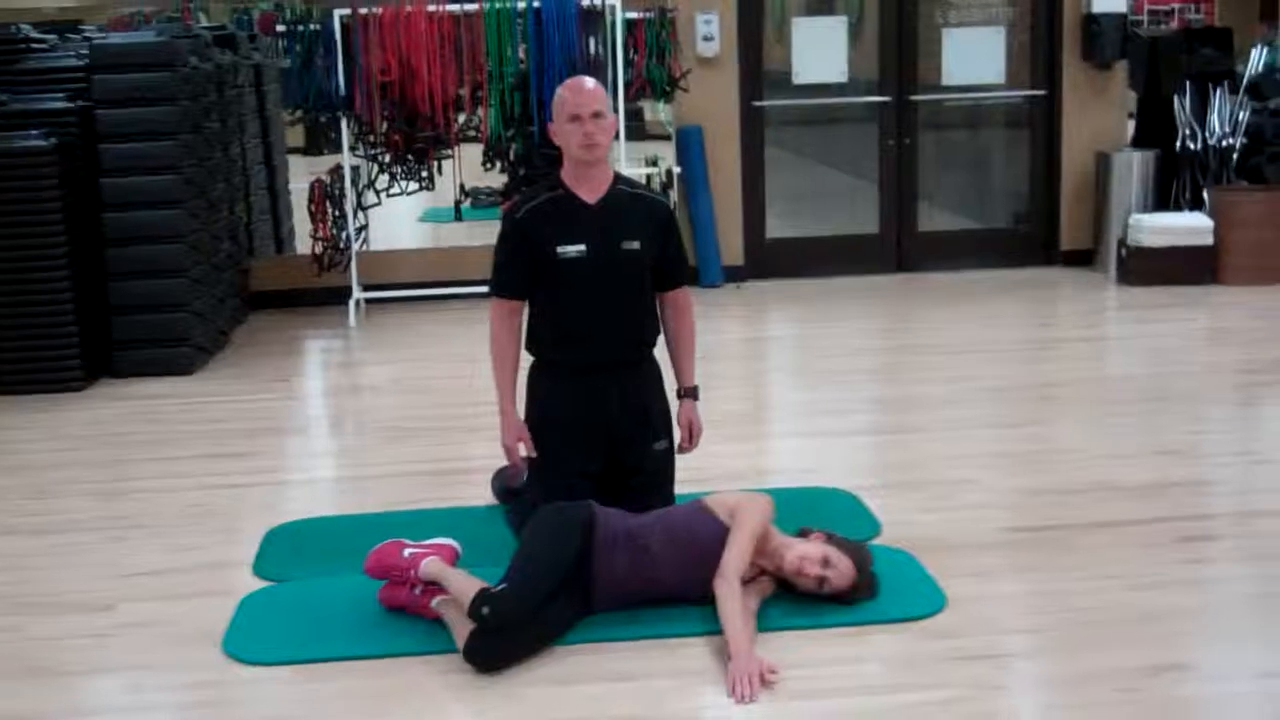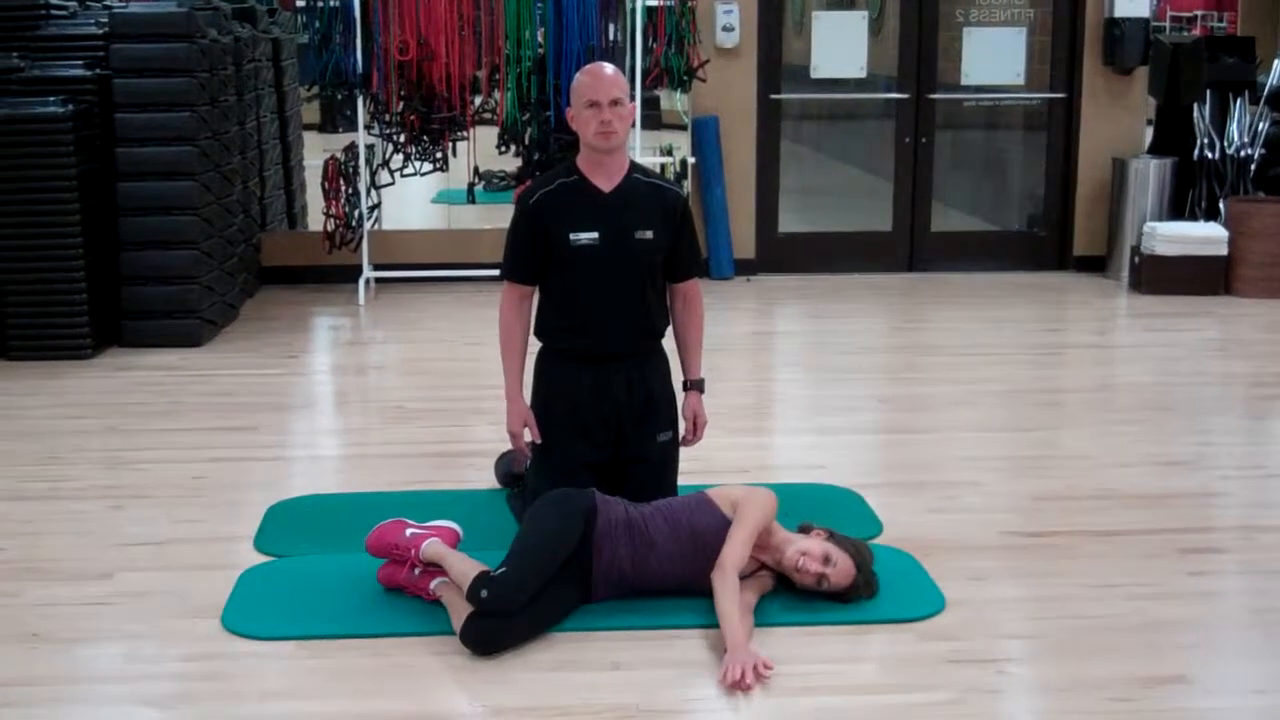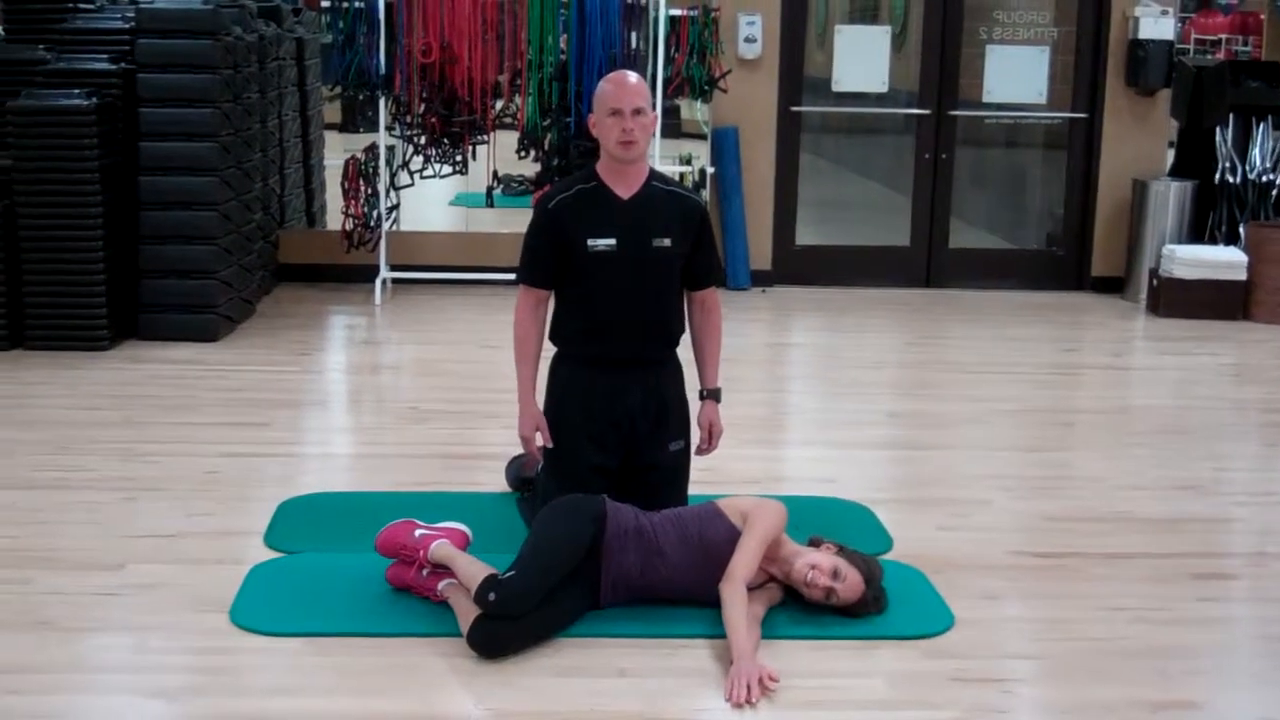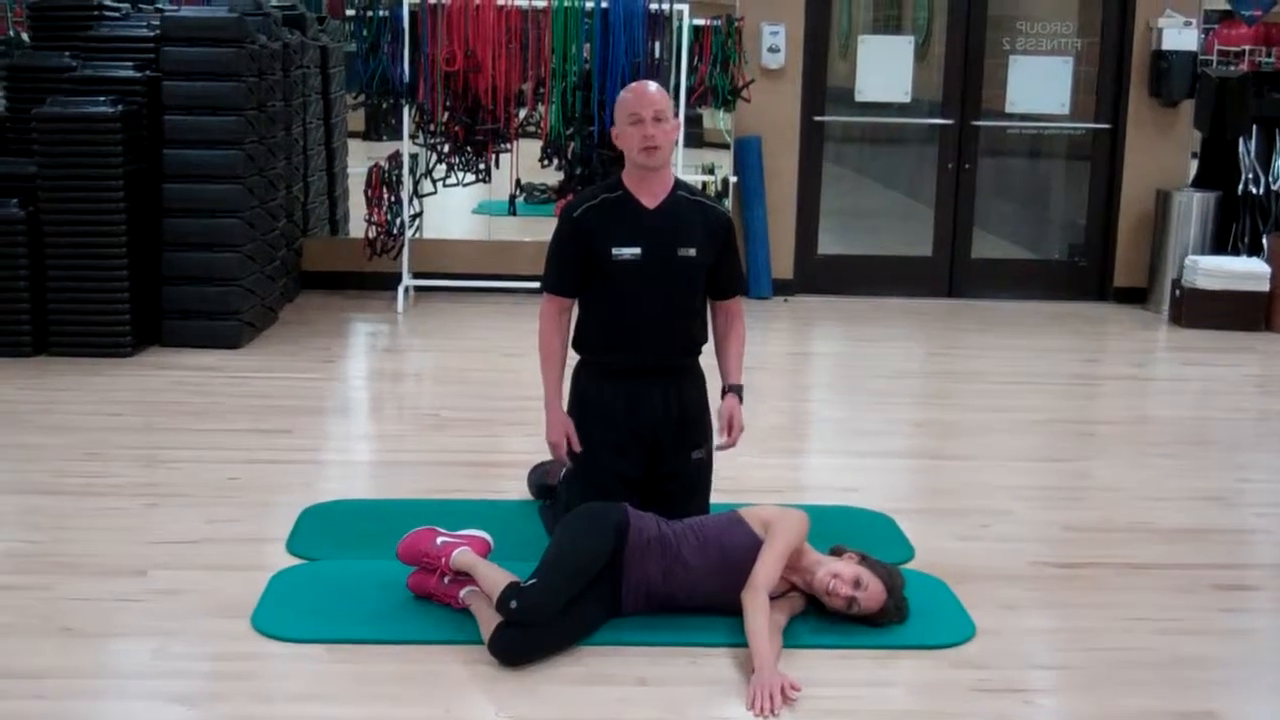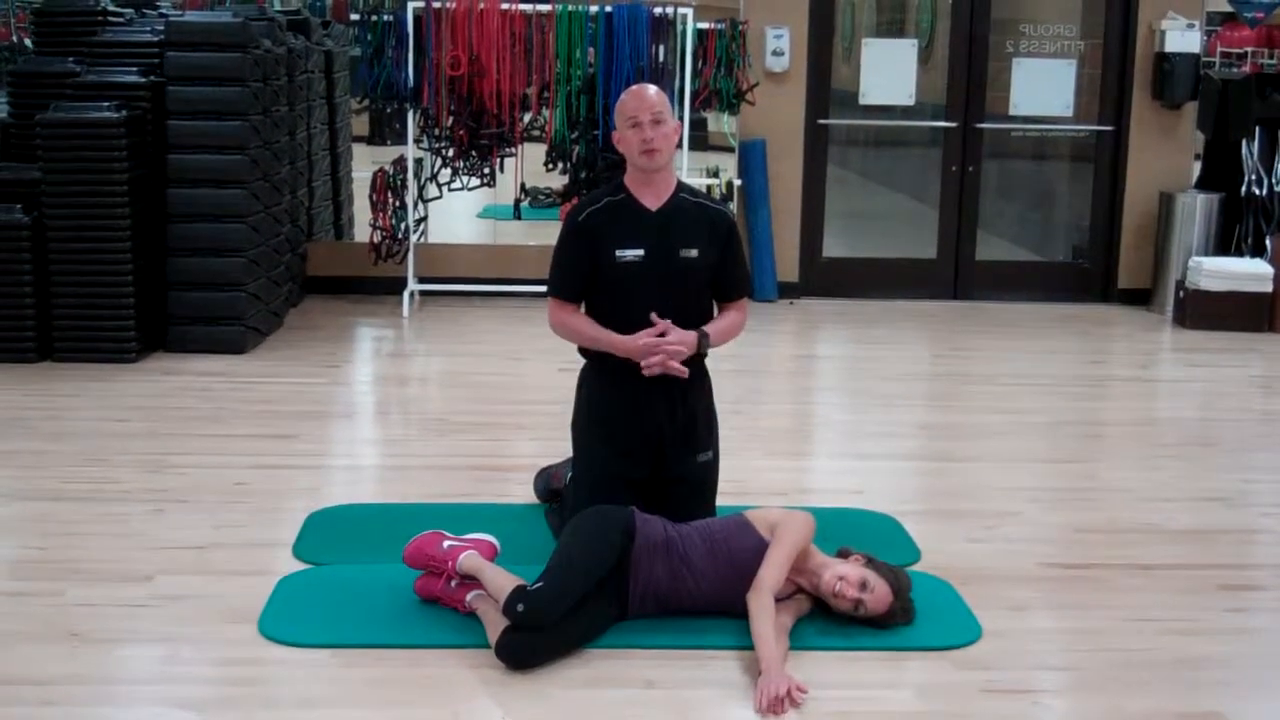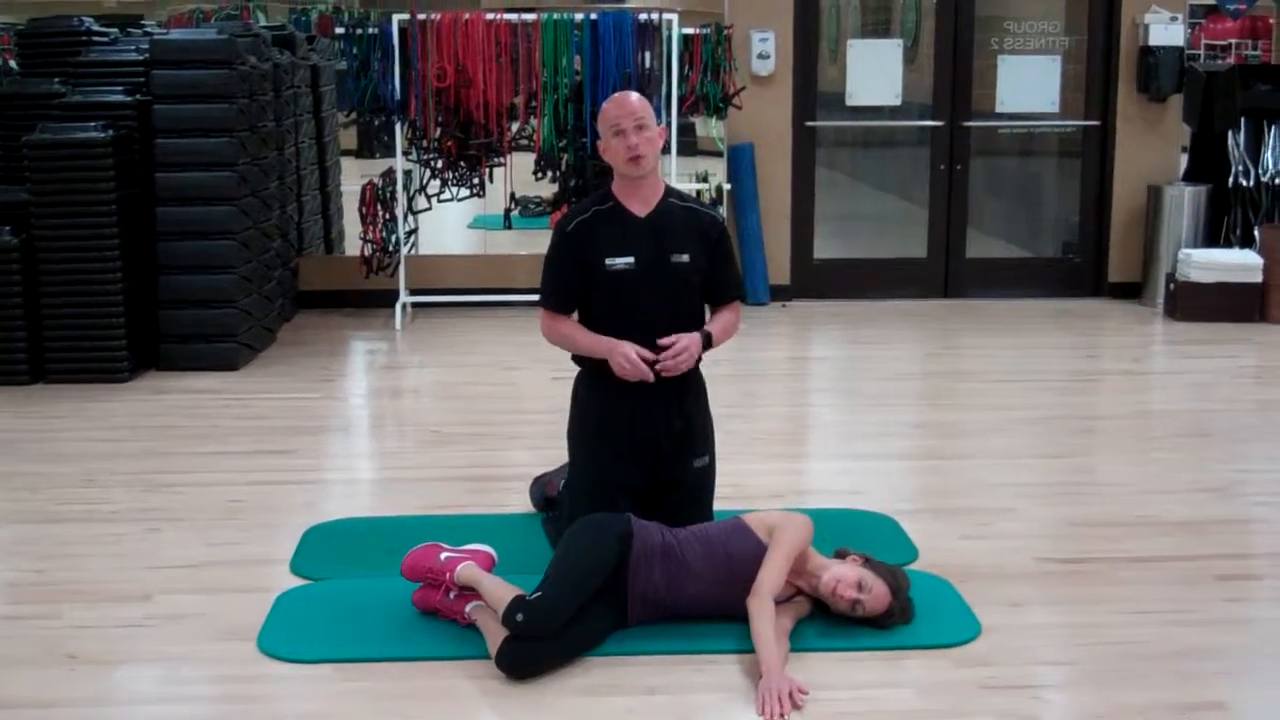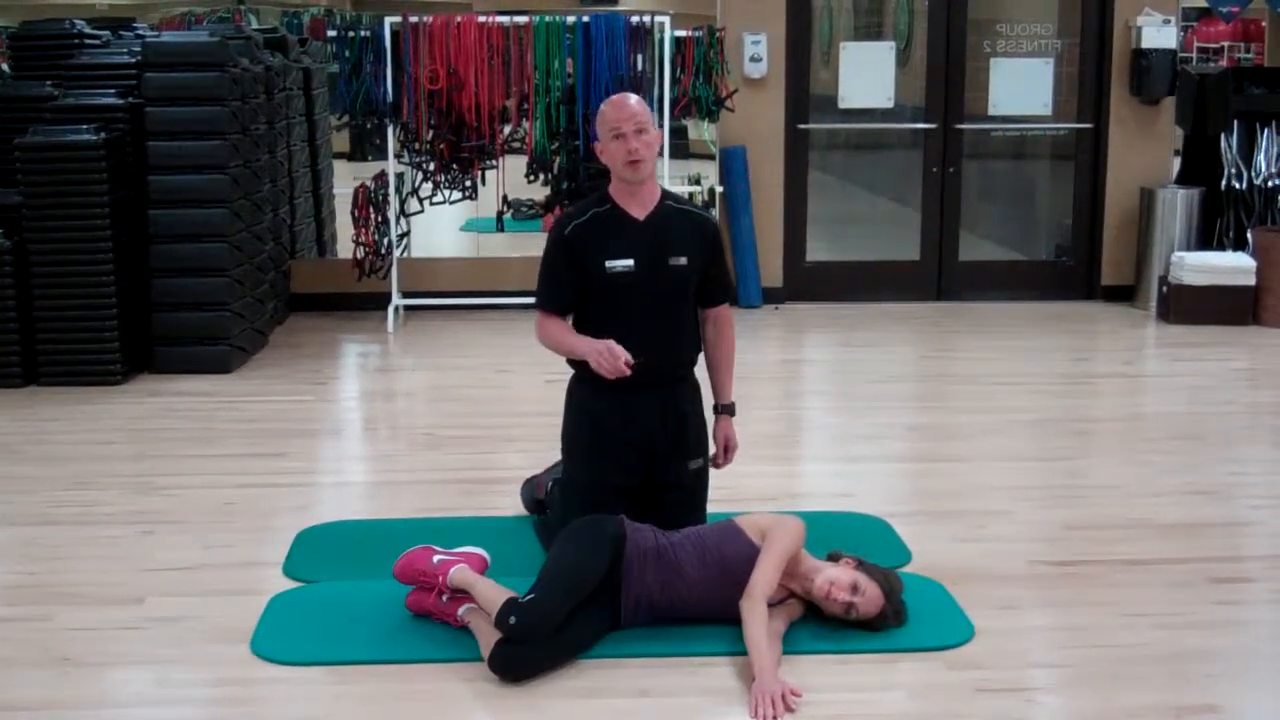
dt=0.7s
person 1, frame 1
left shoulder: (763, 584)
right shoulder: (759, 508)
left elbow: (739, 603)
right elbow: (725, 578)
left wrist: (742, 652)
right wrist: (742, 652)
left hip: (589, 595)
right hip: (579, 532)
left knee: (487, 654)
right knee: (501, 613)
left ankle: (435, 598)
right ankle: (426, 563)
person 1, frame 2
left shoulder: (761, 580)
right shoulder: (761, 502)
left elbow: (737, 600)
right elbow: (723, 571)
left wrist: (738, 647)
right wrist: (738, 648)
left hip: (589, 584)
right hip: (580, 519)
left knee: (484, 636)
right knee: (500, 595)
left ankle: (433, 579)
right ankle: (426, 542)
person 1, frame 3
left shoulder: (769, 591)
right shoulder: (772, 513)
left elbow: (746, 609)
right elbow: (731, 582)
left wrist: (745, 659)
right wrist: (743, 658)
left hip: (599, 590)
right hip: (590, 525)
left knee: (492, 640)
right knee: (509, 598)
left ankle: (442, 582)
right ankle: (435, 546)
person 1, frame 4
left shoulder: (793, 601)
right shoulder: (793, 522)
left elbow: (766, 618)
right elbow: (754, 591)
left wrist: (765, 669)
right wrist: (765, 667)
left hip: (619, 597)
right hip: (612, 532)
left knee: (512, 647)
right knee: (529, 607)
left ankle: (464, 587)
right ankle: (457, 552)
person 1, frame 5
left shoulder: (798, 604)
right shoulder: (800, 525)
left elbow: (774, 622)
right elbow: (759, 594)
left wrist: (771, 670)
right wrist: (771, 670)
left hip: (627, 601)
right hip: (618, 535)
left knee: (519, 652)
right knee: (535, 610)
left ankle: (470, 593)
right ankle: (464, 556)
person 1, frame 6
left shoulder: (798, 605)
right shoulder: (797, 527)
left elbow: (774, 626)
right elbow: (759, 597)
left wrist: (772, 674)
right wrist: (773, 672)
left hip: (625, 609)
right hip: (617, 543)
right knee: (536, 620)
left ankle: (468, 604)
right ankle: (462, 566)
person 1, frame 7
left shoulder: (791, 608)
right shoulder: (790, 530)
left elbow: (766, 626)
right elbow: (752, 599)
left wrist: (766, 676)
right wrist: (765, 676)
left hip: (619, 611)
right hip: (610, 545)
right knee: (528, 623)
left ankle: (462, 607)
right ankle: (454, 571)
person 2, frame 1
left shoulder: (652, 210)
right shoulder: (527, 217)
left elbow: (675, 302)
right elbow: (506, 315)
left wrist: (688, 393)
right wrist: (508, 411)
left hip: (638, 387)
right hip: (560, 391)
right ankle: (517, 484)
person 2, frame 2
left shoulder: (666, 199)
right shoulder: (541, 201)
left elbow: (685, 294)
right elbow: (517, 298)
left wrist: (694, 385)
right wrist: (514, 395)
left hip: (645, 378)
right hip: (566, 379)
right ankle: (522, 472)
person 2, frame 3
left shoulder: (685, 208)
right shoulder: (559, 207)
left elbow: (704, 304)
right elbow: (531, 303)
left wrist: (711, 395)
right wrist: (526, 399)
left hip: (659, 386)
right hip: (580, 384)
right ankle: (534, 474)
person 2, frame 4
left shoulder: (710, 217)
right shoulder: (585, 215)
left elbow: (727, 310)
right elbow: (555, 310)
left wrist: (732, 389)
right wrist: (554, 406)
left hip: (682, 393)
right hip: (603, 392)
right ankle: (557, 482)
person 2, frame 5
left shoulder: (713, 219)
right shoulder: (589, 218)
left elbow: (735, 310)
right elbow: (561, 315)
left wrist: (696, 340)
right wrist: (626, 345)
left hip: (686, 395)
right hip: (609, 393)
right ankle: (563, 486)
person 2, frame 6
left shoulder: (703, 223)
right shoulder: (578, 227)
left elbow: (729, 310)
right elbow: (553, 322)
left wrist: (702, 339)
right wrist: (611, 349)
left hip: (683, 401)
right hip: (605, 402)
right ankle: (563, 492)
person 2, frame 7
left shoulder: (698, 226)
right shoulder: (574, 230)
left elbow: (716, 320)
right elbow: (548, 325)
left wrist: (725, 409)
right wrist: (590, 348)
left hip: (677, 403)
right hip: (600, 405)
right ankle: (553, 491)
